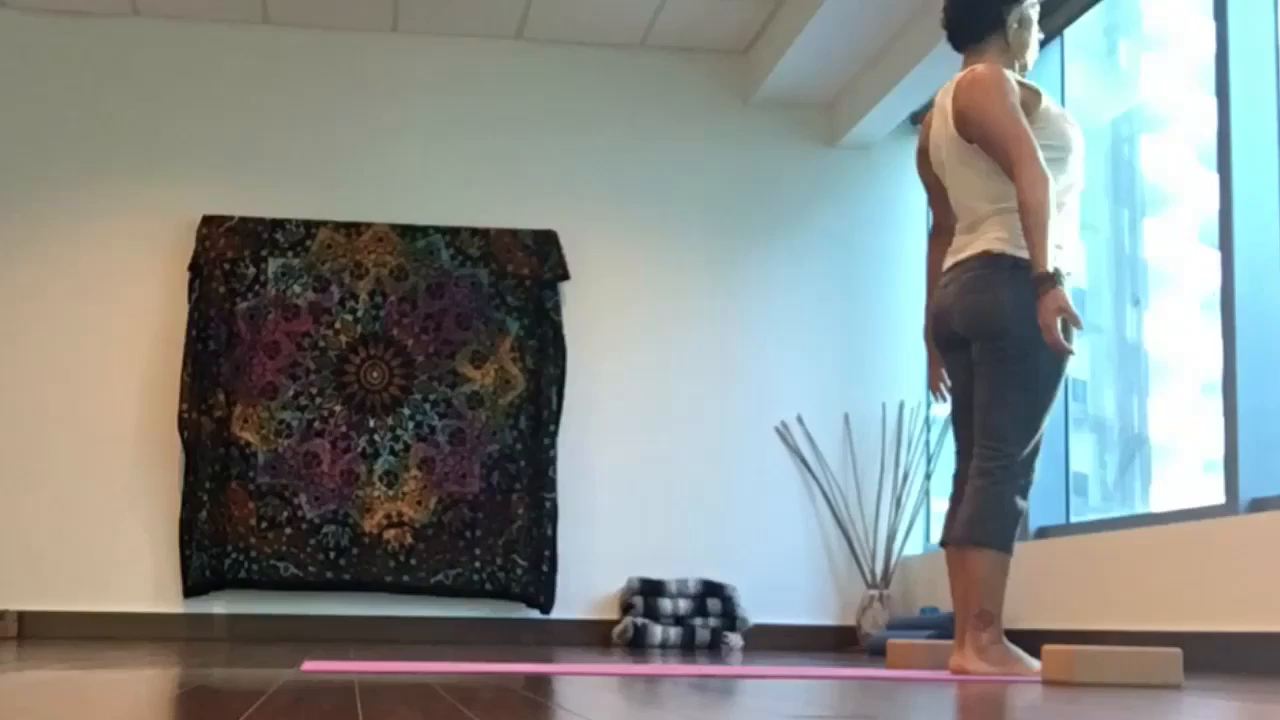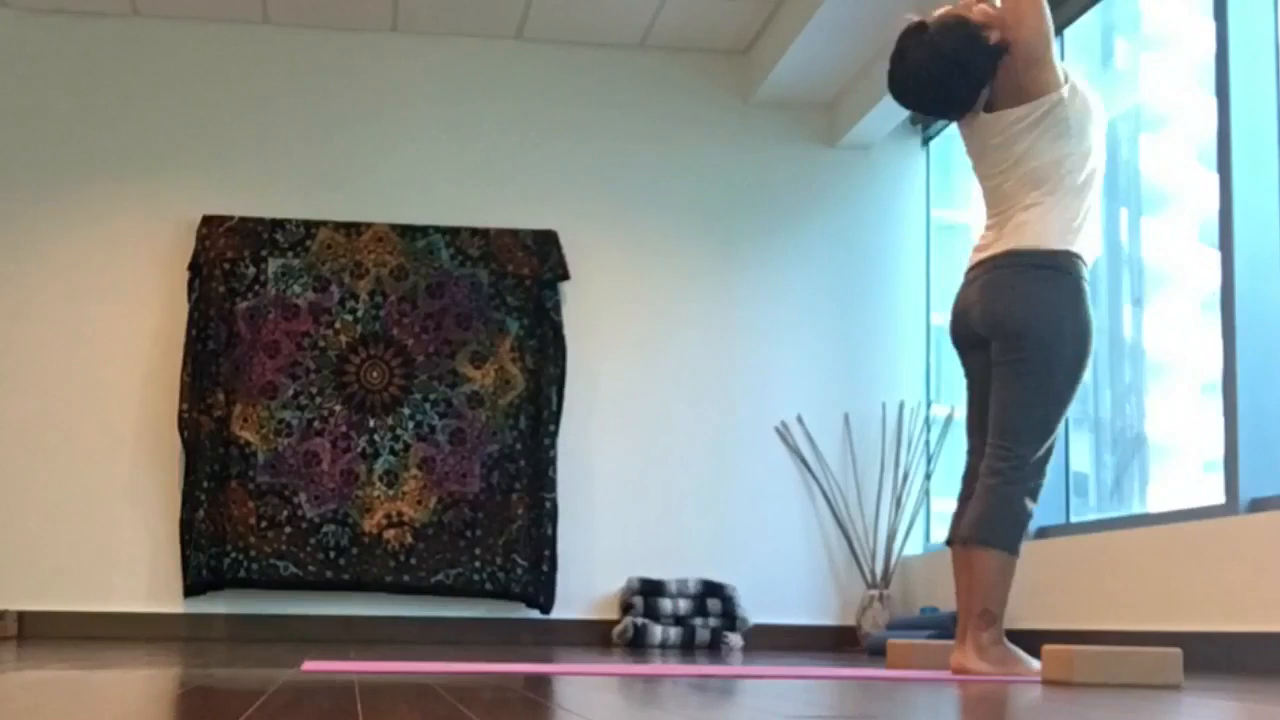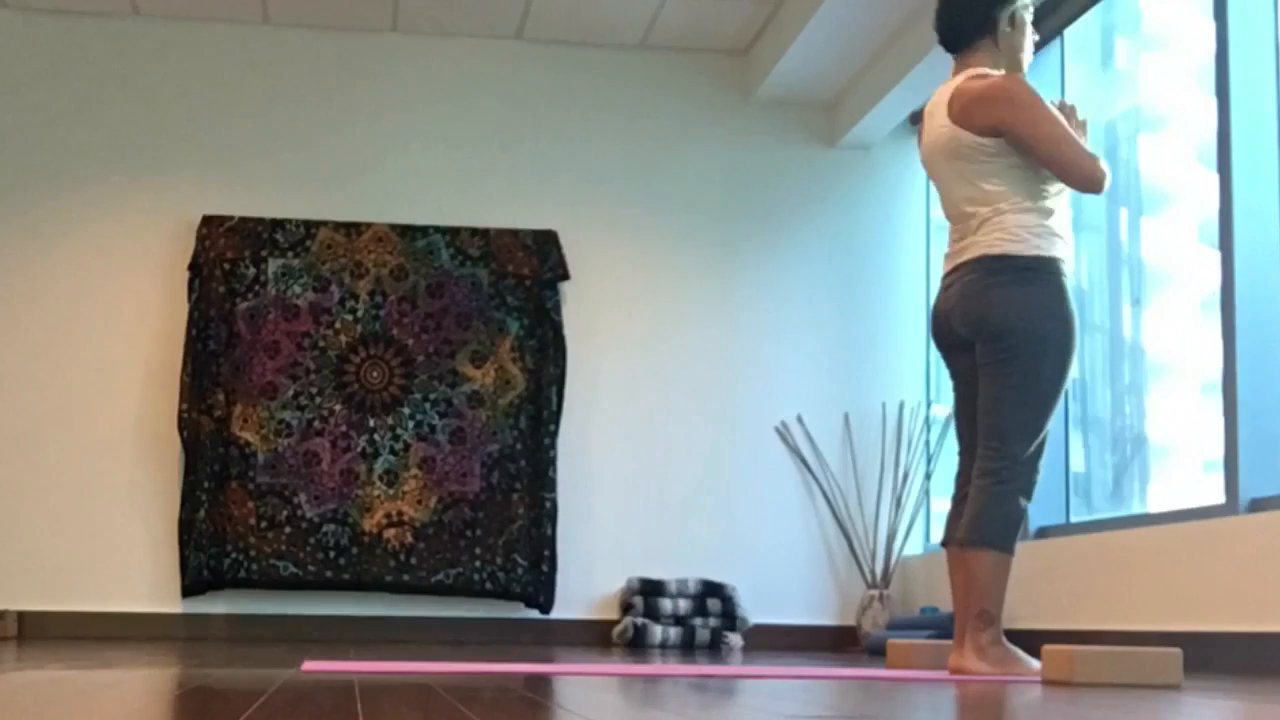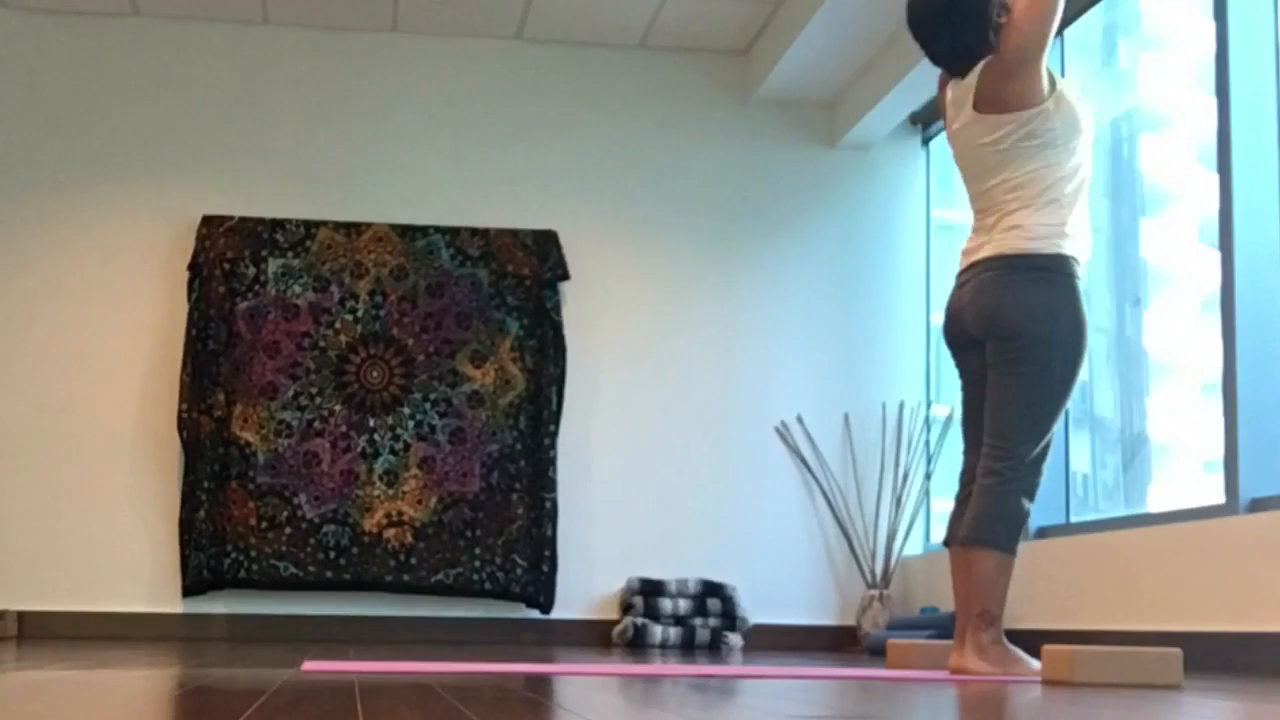
dt=0.3s
person 1, frame 1
left shoulder: (938, 115)
right shoulder: (991, 84)
right elbow: (1029, 177)
left wrist: (935, 329)
right wrist: (1047, 280)
left hip: (963, 291)
right hip: (1011, 283)
left knee: (979, 471)
right knee: (1002, 469)
left ankle: (969, 639)
right ankle: (983, 643)
person 1, frame 2
left shoulder: (967, 96)
right shoulder: (1027, 69)
left hip: (986, 290)
right hip: (1040, 283)
left knee: (987, 469)
right knee: (1013, 468)
left ankle: (974, 638)
right ankle: (983, 642)
person 1, frame 3
left shoulder: (939, 106)
right shoulder: (996, 90)
right elbow: (1088, 174)
left wrist: (1050, 124)
right wrist: (1072, 128)
left hip: (966, 294)
right hip: (1024, 288)
left knee: (982, 474)
right knee: (1009, 472)
left ankle: (971, 641)
right ankle: (982, 643)
person 1, frame 4
left shoulder: (955, 92)
right shoulder: (1008, 72)
left hip: (977, 291)
right hip: (1033, 283)
left knee: (985, 470)
right knee: (1011, 469)
left ankle: (969, 639)
right ankle: (982, 642)
